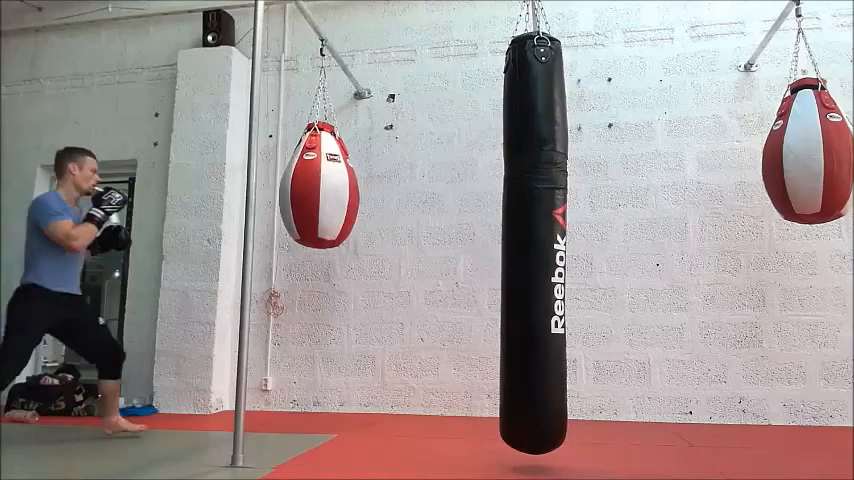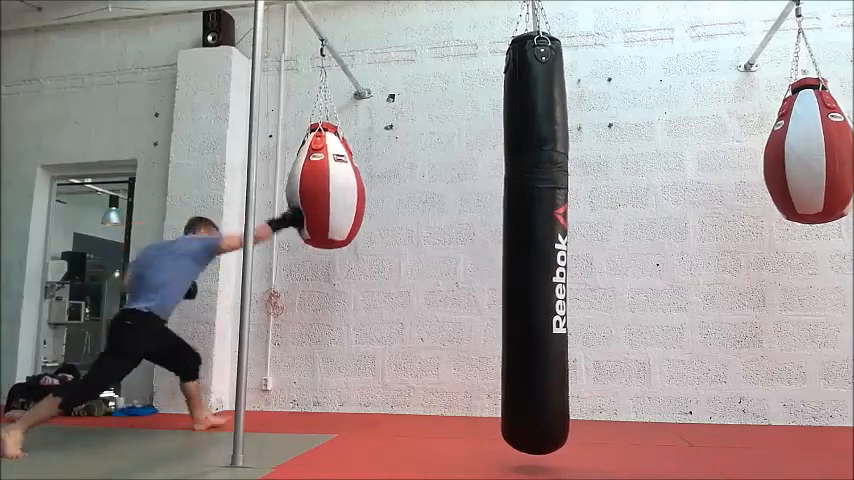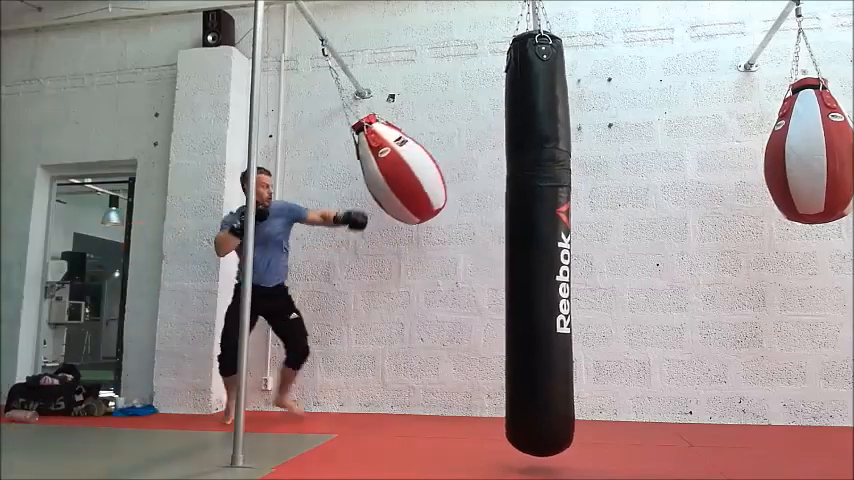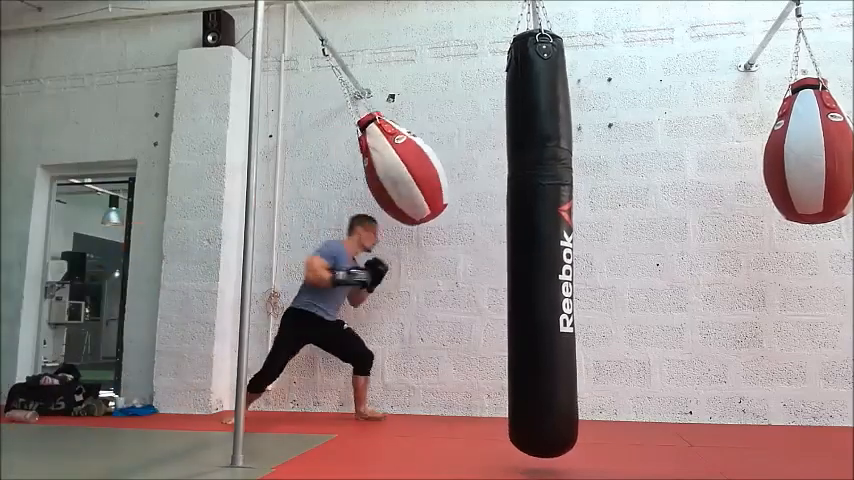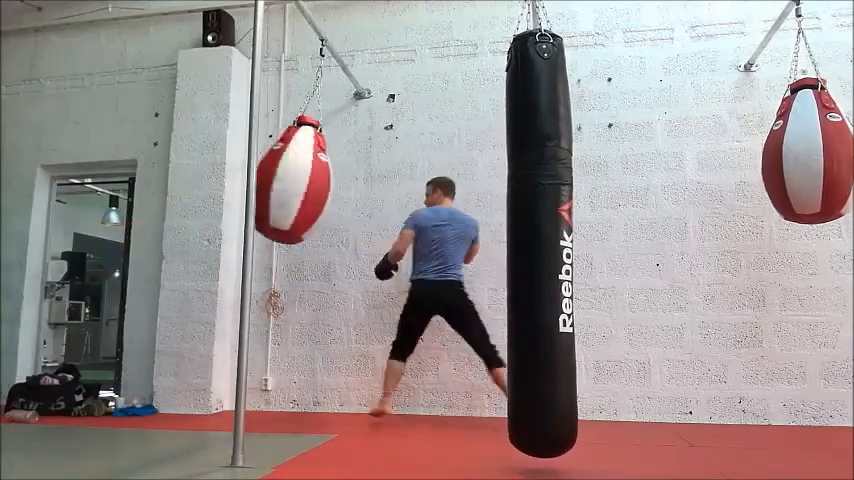
dt=0.4s
person 1, frame 1
left shoulder: (76, 208)
right shoulder: (45, 204)
right elbow: (73, 242)
left wrist: (105, 242)
right wrist: (100, 212)
left hip: (69, 301)
right hip: (36, 301)
left knee: (112, 354)
left ankle: (112, 419)
person 1, frame 2
left shoulder: (152, 251)
right shoulder: (200, 244)
left elbow: (127, 285)
right elbow: (239, 241)
right wrist: (280, 221)
left hip: (149, 326)
right hip: (136, 326)
left knee: (190, 362)
right knee: (90, 385)
left ankle: (199, 417)
person 1, frame 3
left shoulder: (284, 210)
right shoulder: (233, 219)
left elbow: (320, 217)
right elbow: (222, 250)
left wrist: (344, 218)
right wrist: (244, 224)
left hip: (277, 292)
right hip: (248, 293)
left knee: (298, 347)
right knee: (229, 350)
left ankle: (282, 396)
right ankle: (232, 405)
person 1, frame 4
left shoulder: (353, 262)
right shoulder: (331, 248)
left elbow: (356, 301)
right elbow: (311, 274)
left wrist: (370, 282)
right wrist: (346, 277)
left hip: (327, 322)
right hip: (300, 319)
left knee: (363, 357)
right knee: (269, 373)
left ankle: (361, 409)
person 1, frame 5
left shoulder: (419, 216)
right shoulder: (471, 223)
left elbow: (398, 249)
left wrist: (387, 264)
left hip: (422, 292)
right hip: (453, 292)
left knee: (401, 347)
right knee: (484, 347)
left ankle: (385, 402)
